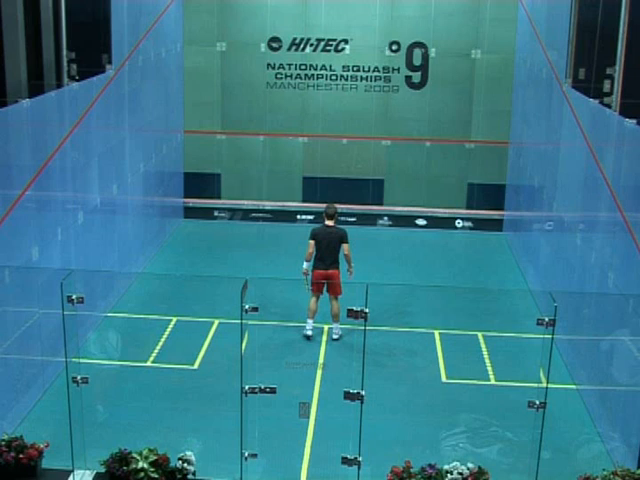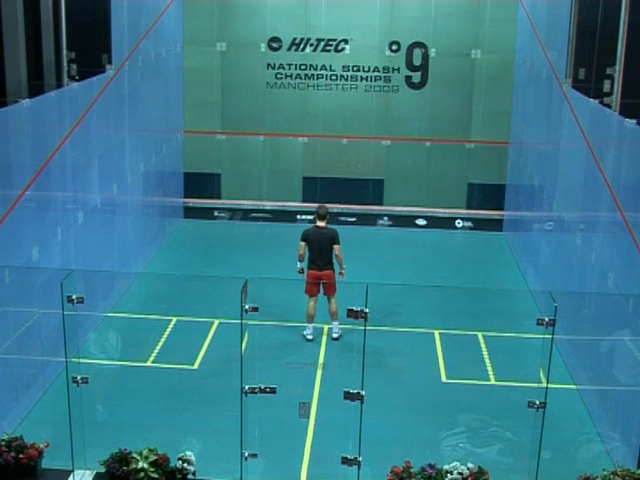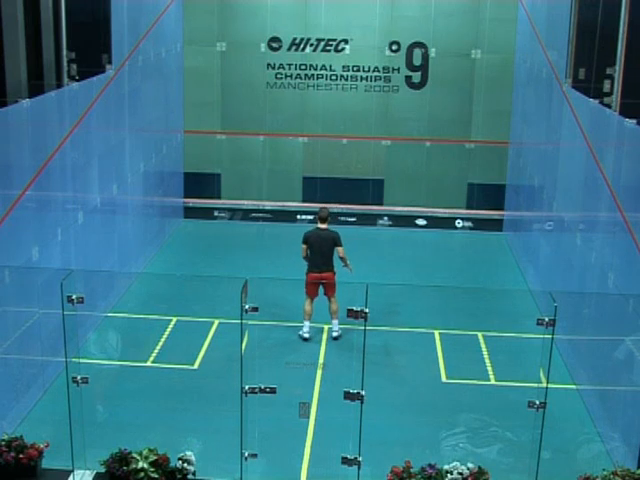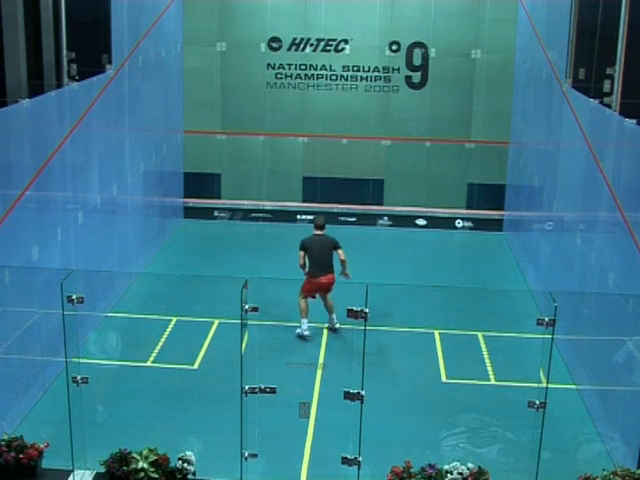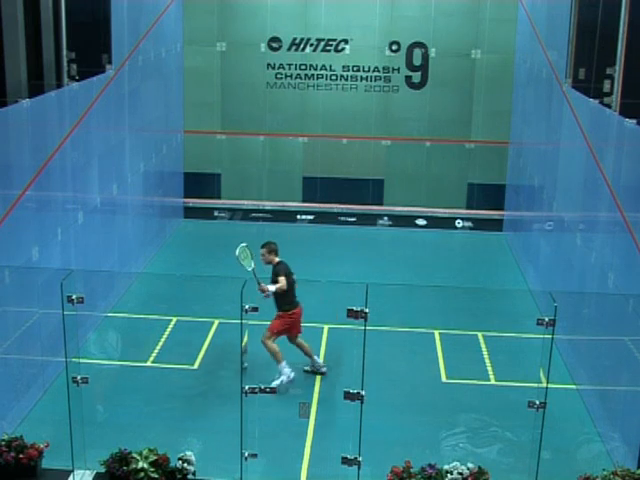
dt=0.7s
person 1, frame 1
left shoulder: (315, 231)
right shoulder: (342, 232)
left elbow: (310, 251)
right elbow: (346, 252)
left wrist: (305, 266)
right wrist: (350, 266)
left hip: (318, 270)
right hip: (333, 271)
left knee: (314, 297)
right knee: (334, 300)
left ankle: (309, 328)
right ankle: (336, 331)
person 1, frame 2
left shoulder: (307, 232)
right shoulder: (333, 233)
left elbow: (301, 253)
right elbow: (337, 253)
left wrist: (300, 265)
right wrist: (342, 268)
left hip: (312, 271)
right hip: (328, 271)
left knee: (312, 301)
right knee: (332, 299)
left ankle: (309, 331)
right ankle: (335, 330)
person 1, frame 3
left shoulder: (308, 234)
right shoulder: (334, 235)
left elbow: (304, 255)
right elbow: (341, 254)
right wrist: (347, 263)
left hip: (312, 273)
right hip: (328, 273)
left knee: (309, 300)
right knee: (332, 299)
left ankle: (306, 330)
right ankle: (335, 329)
person 1, frame 4
left shoulder: (305, 241)
right shoulder: (332, 240)
left elbow: (301, 263)
right elbow: (342, 258)
left wrist: (306, 271)
right wrist: (345, 270)
left hip: (314, 278)
right hip: (329, 277)
left knee: (302, 297)
right knee: (324, 296)
left ankle: (304, 328)
right ankle: (333, 322)
person 1, frame 5
left shoulder: (279, 267)
right shoulder: (282, 267)
left elbow: (283, 286)
right elbow: (293, 280)
left wrist: (269, 288)
right wrist: (272, 290)
left hip: (288, 312)
right hip: (294, 310)
left knee: (267, 339)
right knee: (294, 339)
left ankle: (286, 373)
right ankle: (318, 365)
